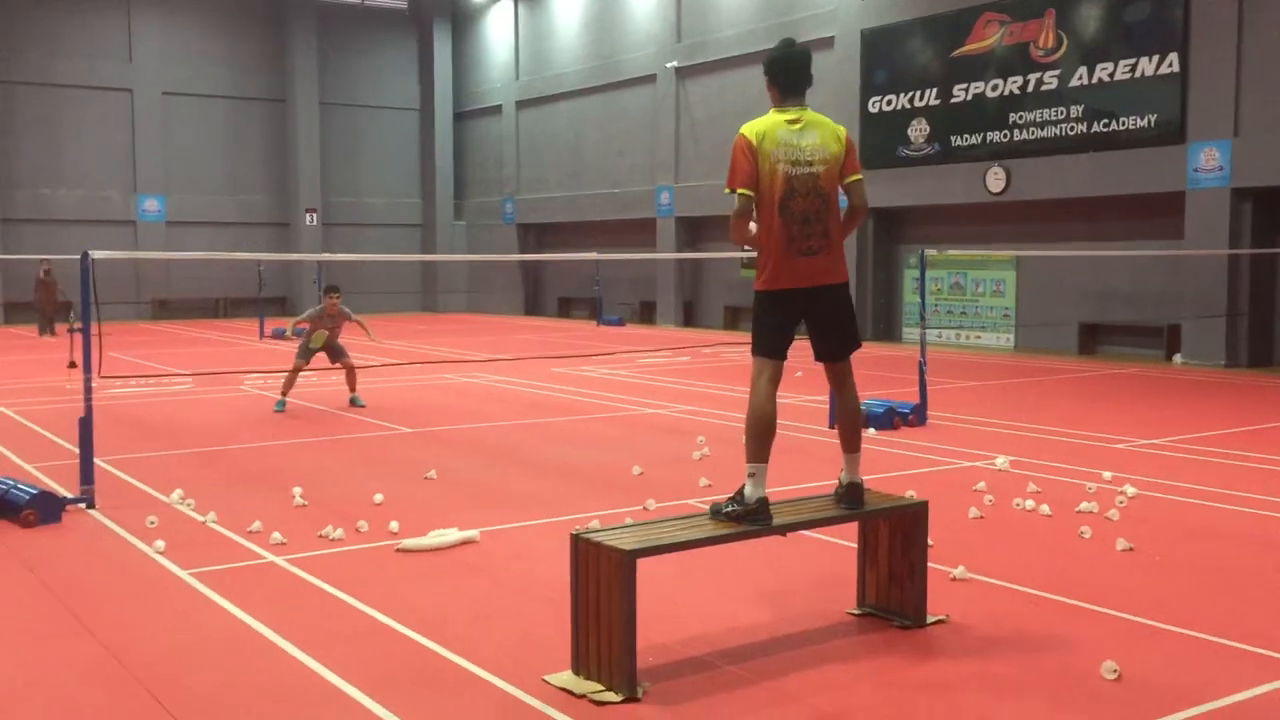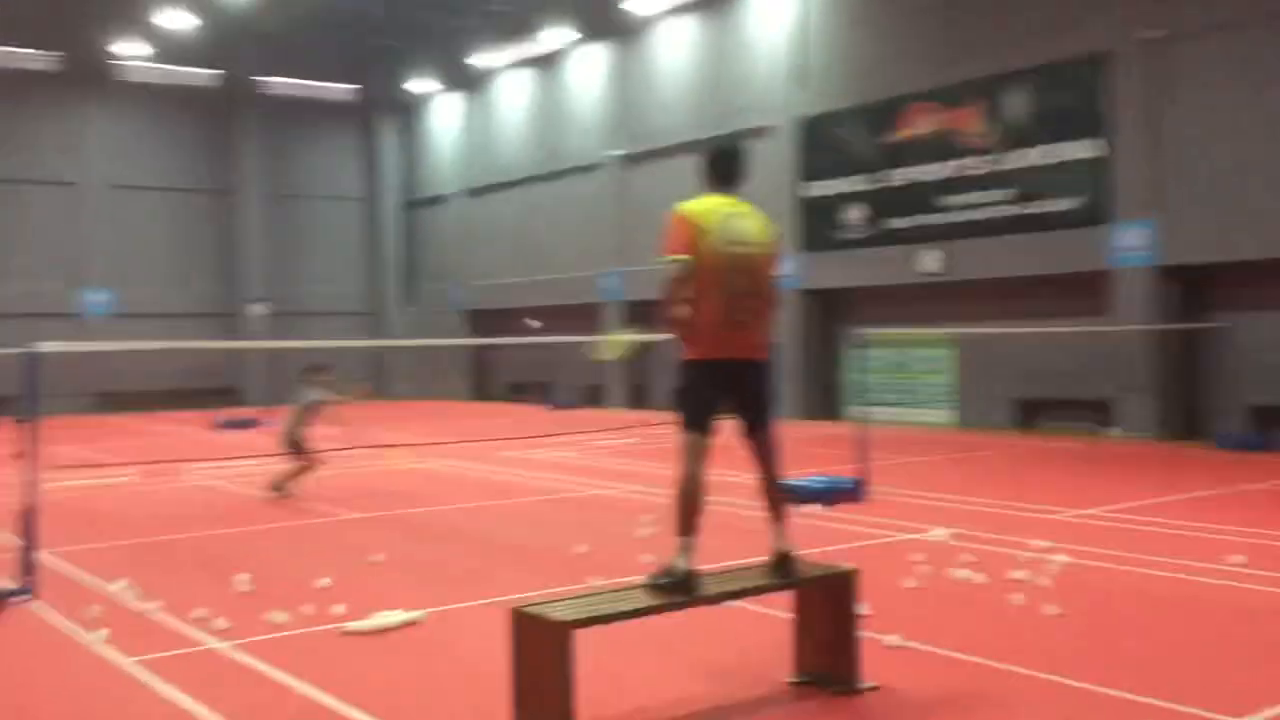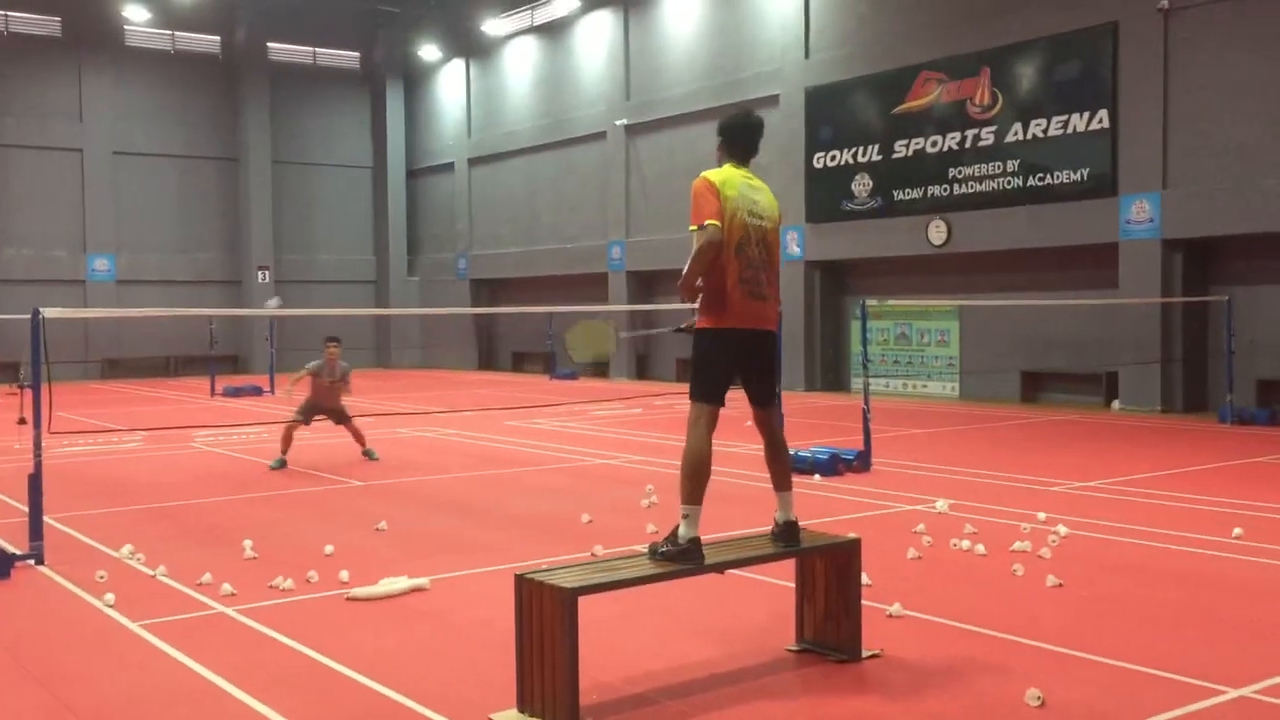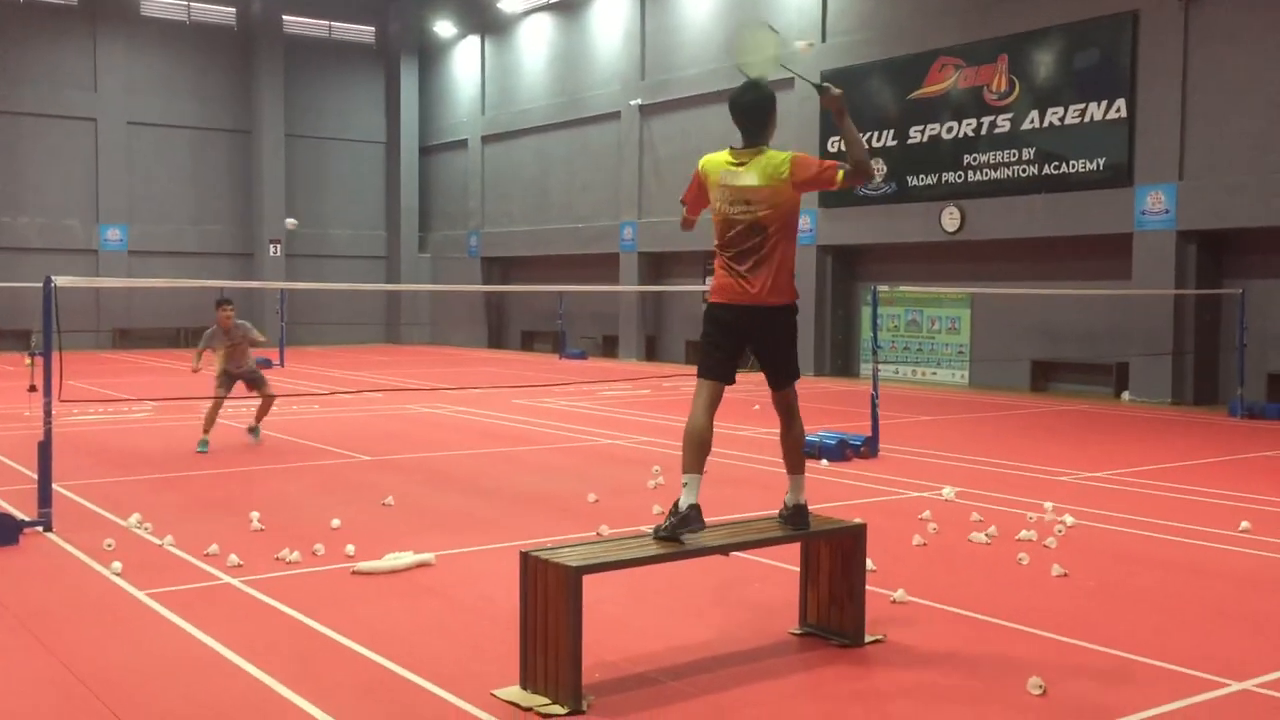
dt=1s
person 1, frame 1
left shoulder: (752, 135)
right shoulder: (837, 135)
left elbow: (742, 212)
right elbow: (859, 206)
left wrist: (743, 235)
left hip: (777, 279)
right hip: (829, 278)
left knee: (765, 378)
right knee: (842, 378)
left ankle: (754, 494)
right ankle: (851, 481)
person 1, frame 2
left shoulder: (691, 212)
right shoulder: (760, 223)
left elbow: (681, 274)
right elbow: (769, 295)
left wrist: (673, 315)
left hip: (706, 349)
right hip: (751, 351)
left knee: (694, 450)
right knee: (763, 449)
left ankle: (683, 564)
right ankle: (781, 549)
person 1, frame 3
left shoulder: (711, 181)
right shoulder: (768, 196)
left elbow: (710, 240)
left wrist: (688, 280)
left hip: (723, 320)
right hip: (764, 322)
left knee: (701, 420)
right knee: (769, 421)
left ankle: (687, 535)
right ankle: (786, 521)
person 1, frame 4
left shoulder: (709, 167)
right shoulder: (790, 166)
left elbow: (686, 222)
right elbow: (861, 172)
right wrist: (841, 116)
left hip: (724, 303)
right hip: (774, 305)
left knee: (705, 399)
right knee: (786, 403)
left ankle: (688, 504)
right ankle: (796, 504)
